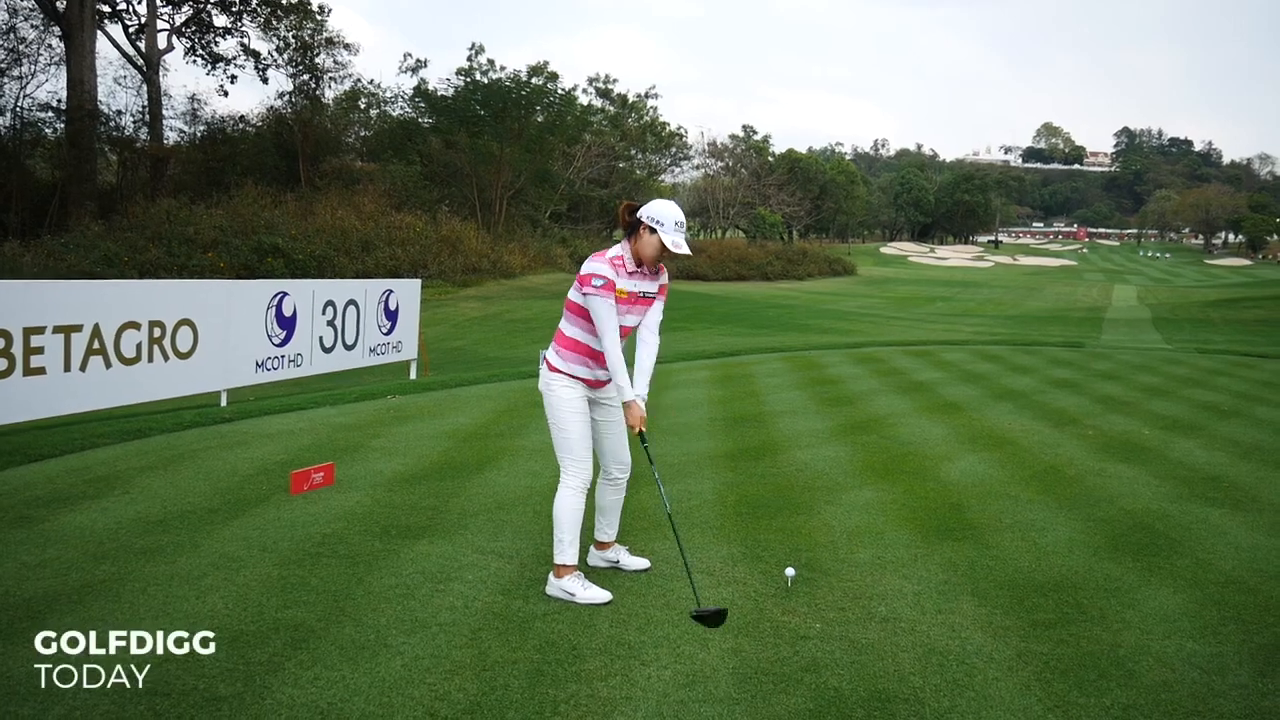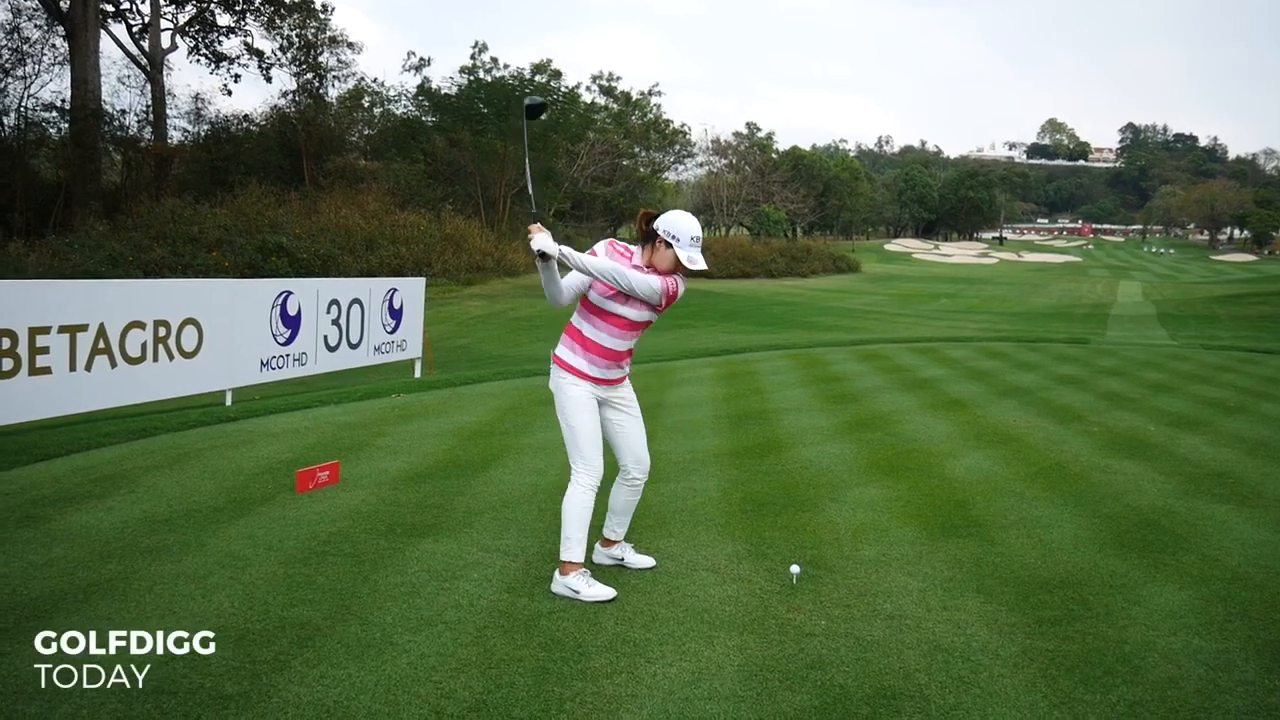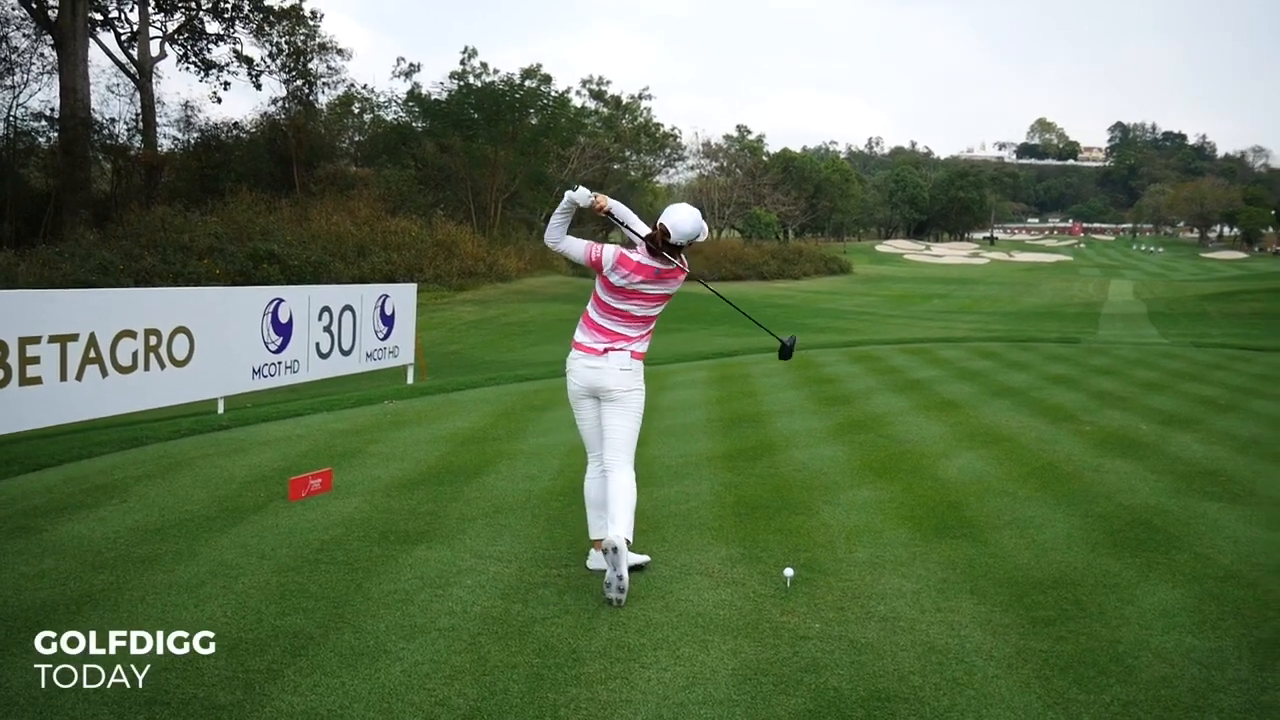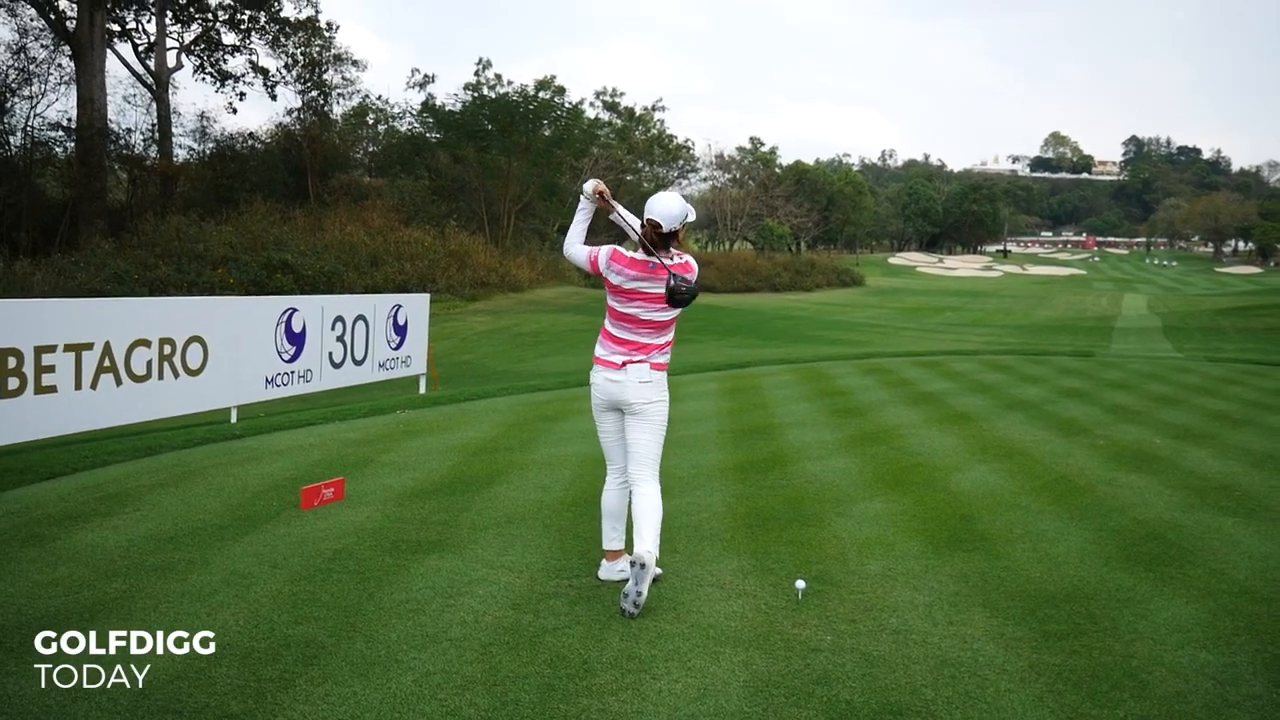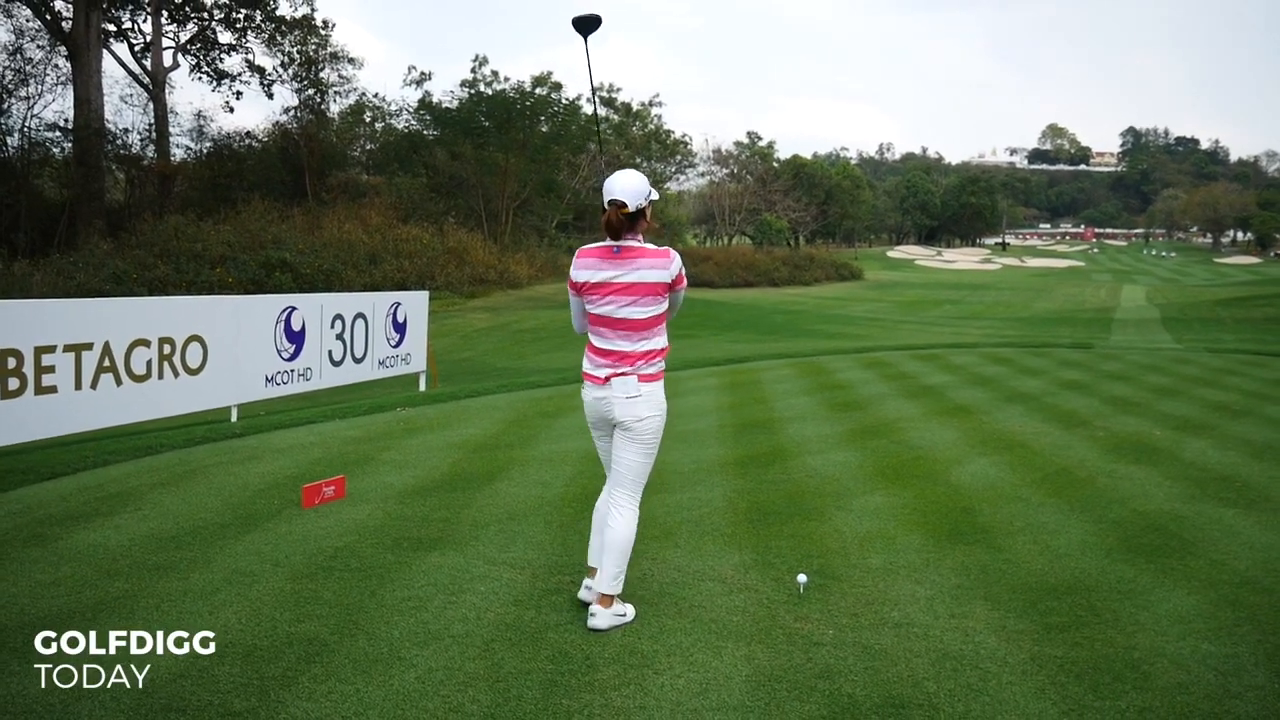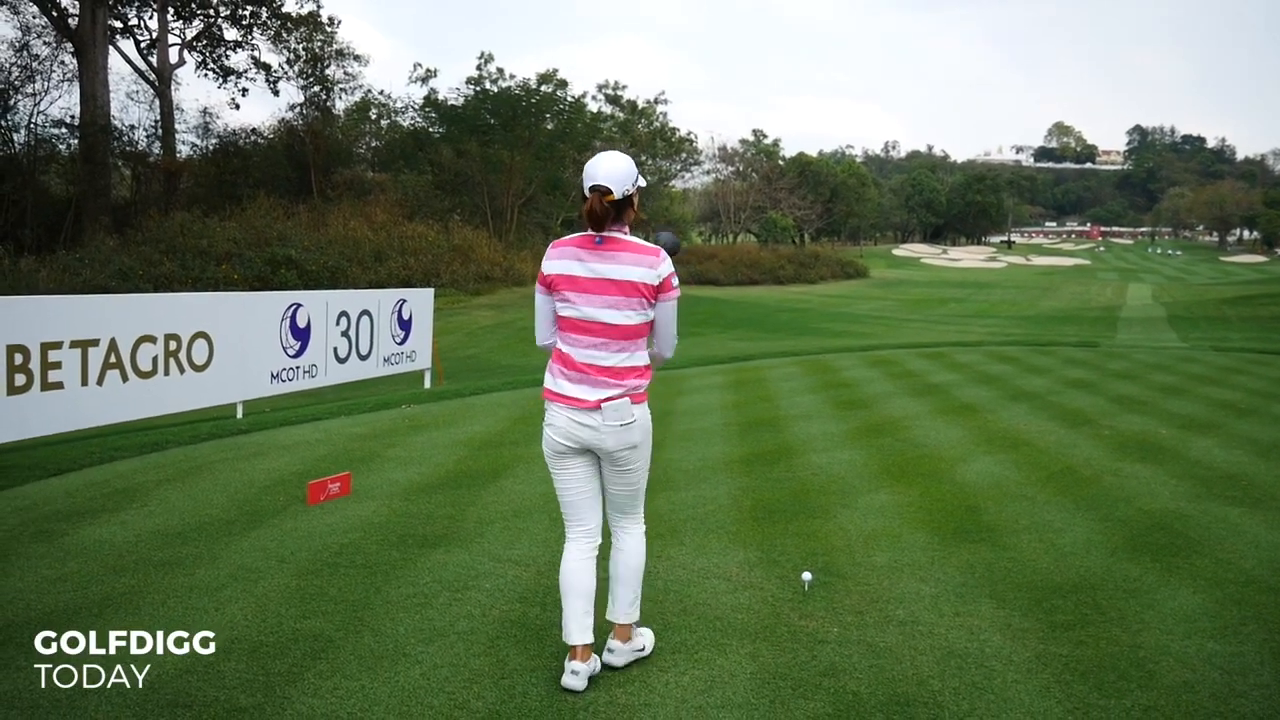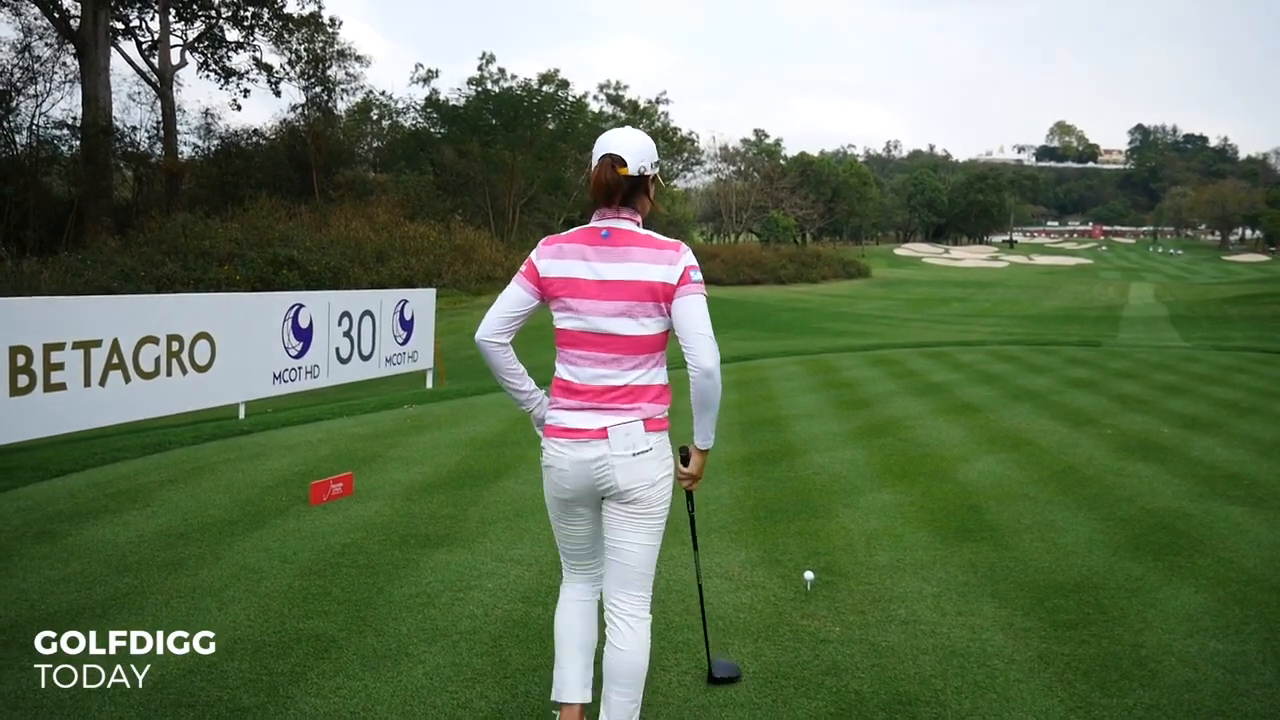
dt=0.7s
person 1, frame 1
left shoulder: (657, 276)
right shoulder: (601, 267)
left elbow: (648, 337)
right elbow: (609, 340)
left wrist: (640, 395)
right wrist: (628, 399)
left hip: (600, 383)
right hip: (565, 379)
left knee: (618, 468)
right knee: (577, 475)
left ankle: (604, 547)
right ankle: (563, 574)
person 1, frame 2
left shoulder: (671, 285)
right shoulder: (610, 254)
left elbow: (621, 278)
right elbow: (558, 296)
left wrist: (559, 250)
right wrist: (546, 257)
left hip: (613, 381)
right hip: (577, 376)
left knee: (637, 467)
right knee: (587, 473)
left ankle: (610, 544)
right ankle: (569, 572)
person 1, frame 3
left shoulder: (615, 260)
right shoulder: (678, 272)
left elbow: (553, 240)
right elbow: (641, 232)
left wrist: (573, 199)
right wrist: (607, 202)
left hip: (581, 368)
right hip: (622, 375)
left knee: (598, 462)
right knee: (620, 466)
left ankle: (600, 548)
right ankle: (618, 541)
person 1, frame 4
left shoulder: (614, 260)
right shoulder: (688, 268)
left elbow: (571, 251)
right elbow: (663, 252)
left wrist: (588, 202)
right wrist: (614, 207)
left hip: (604, 379)
right hip: (647, 385)
left knee: (617, 473)
right knee: (645, 478)
left ankle: (613, 558)
right ankle: (645, 555)
person 1, frame 5
left shoulder: (583, 260)
right shoulder: (667, 261)
left hip: (596, 391)
right hip: (641, 395)
left knee: (615, 485)
right knee: (626, 499)
left ankle: (595, 574)
right ankle: (605, 602)
person 1, frame 6
left shoulder: (558, 254)
right shoulder: (655, 261)
left elbow: (546, 336)
right elbow: (665, 348)
left hip: (563, 416)
right hip: (624, 418)
left knee: (580, 537)
right knee: (628, 522)
left ankle: (578, 656)
right ankle: (624, 634)
person 1, frame 7
left shoulder: (552, 253)
right shoulder: (672, 257)
left elbow: (490, 336)
right elbow: (705, 365)
left wrist: (540, 409)
right wrist: (701, 447)
left hip: (565, 449)
right hip: (638, 452)
left knee: (579, 580)
right knee: (628, 606)
